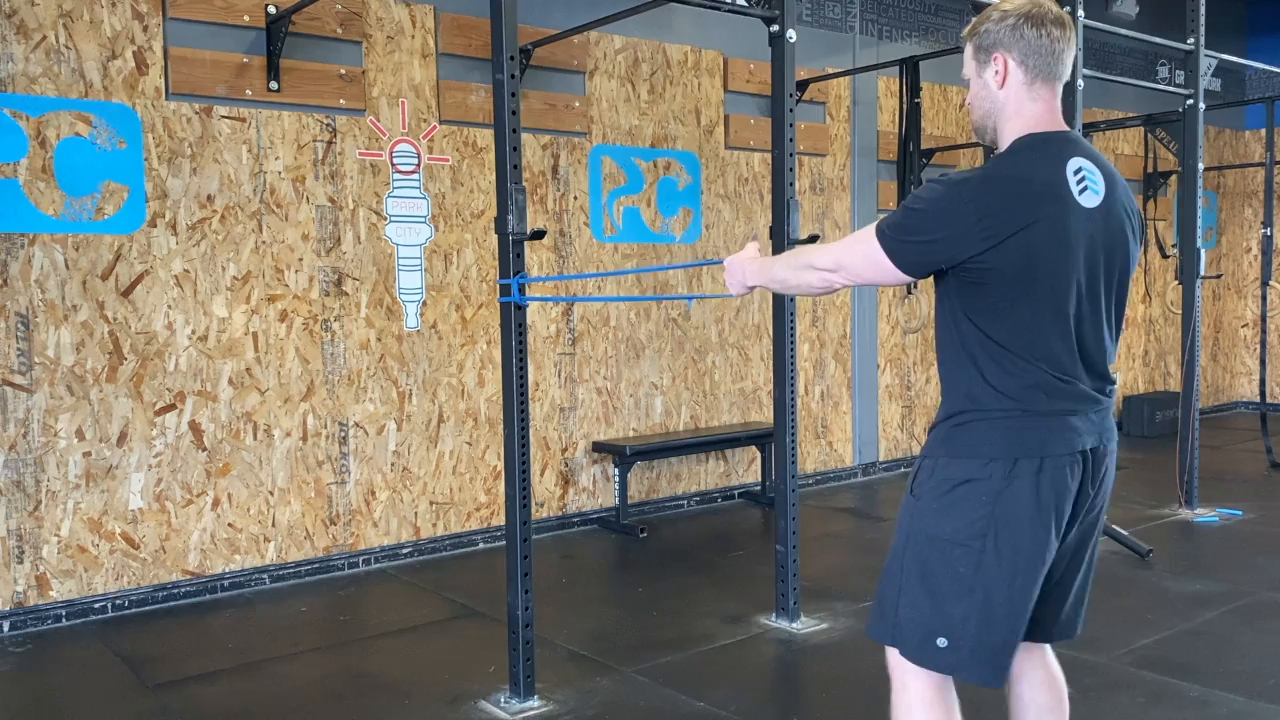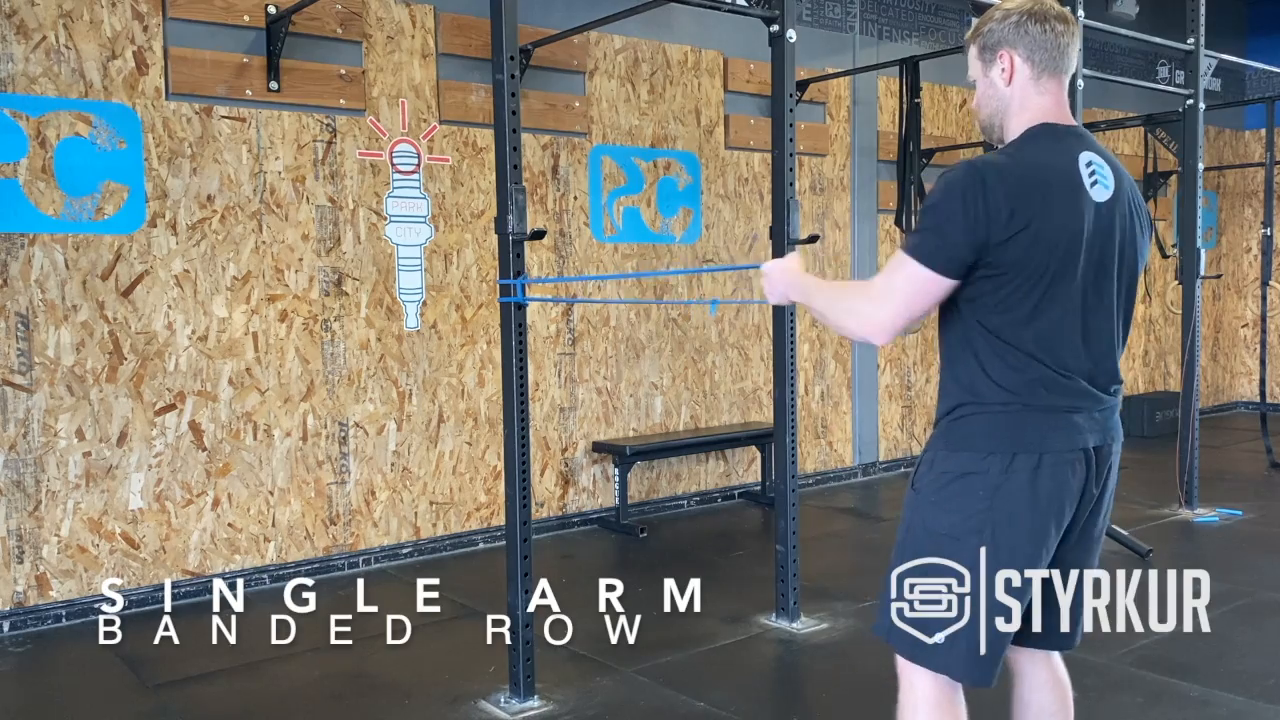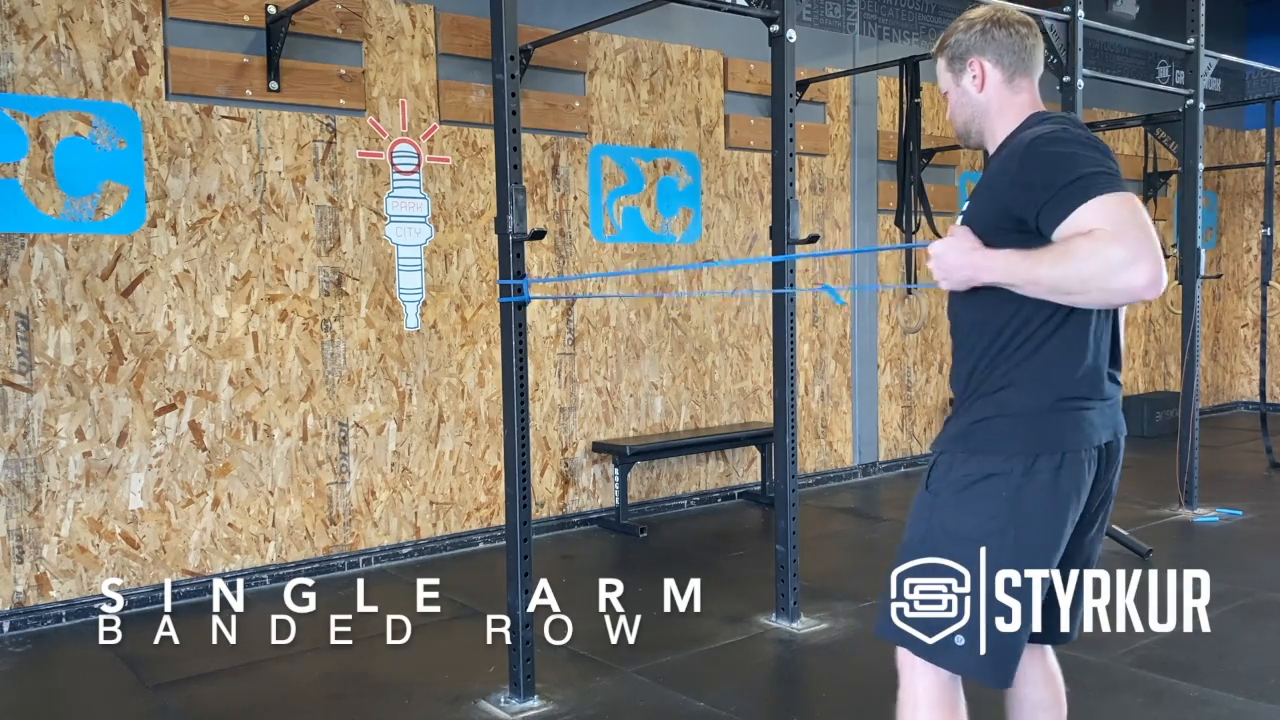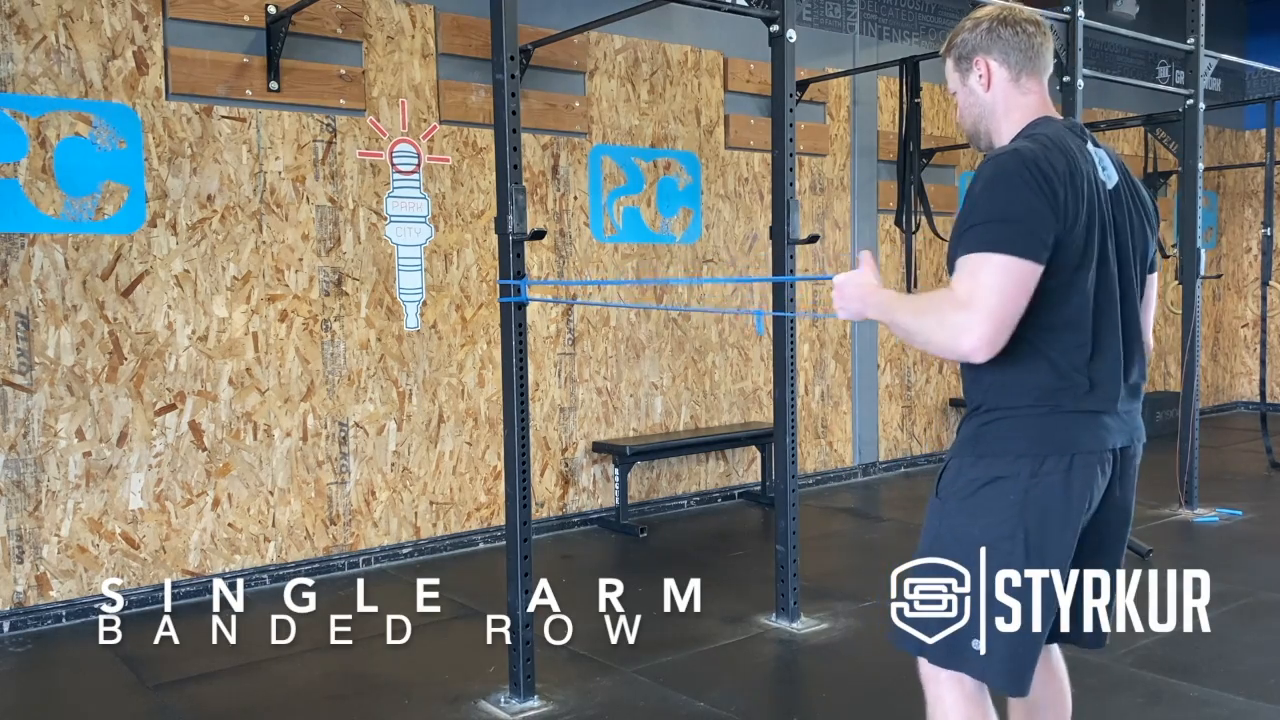
dt=0.4s
person 1, frame 1
left shoulder: (976, 199)
right shoulder: (1116, 192)
left elbow: (832, 267)
left wrist: (751, 270)
left hip: (995, 459)
right hip: (1083, 449)
left knee: (916, 659)
right knee: (1024, 640)
person 1, frame 2
left shoulder: (987, 182)
right shoulder: (1120, 187)
left elbow: (875, 320)
left wrist: (794, 283)
left hip: (997, 452)
right hip: (1088, 445)
left knee: (925, 656)
right knee: (1029, 641)
person 1, frame 3
left shoulder: (1049, 151)
right shoulder: (1042, 159)
left elbow: (1134, 267)
left wrist: (984, 262)
left hip: (1008, 447)
right hip: (1077, 438)
left knee: (925, 654)
right knee: (1022, 641)
person 1, frame 4
left shoulder: (1018, 172)
right shoulder: (1117, 177)
left elbow: (972, 331)
right elbow: (1139, 335)
left wrist: (874, 299)
left hip: (1021, 455)
right hip: (1112, 444)
right knee: (1027, 643)
